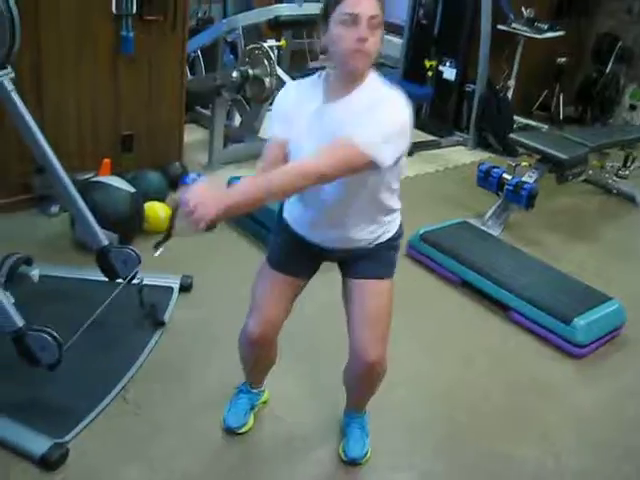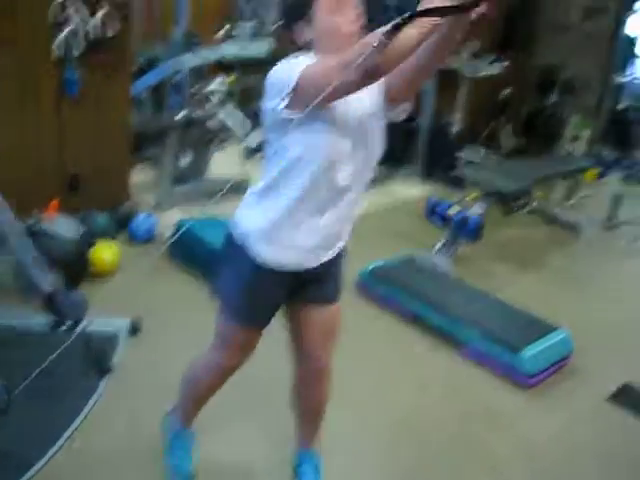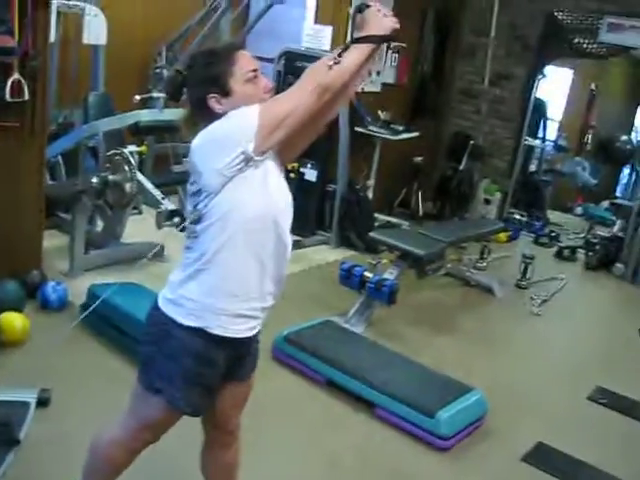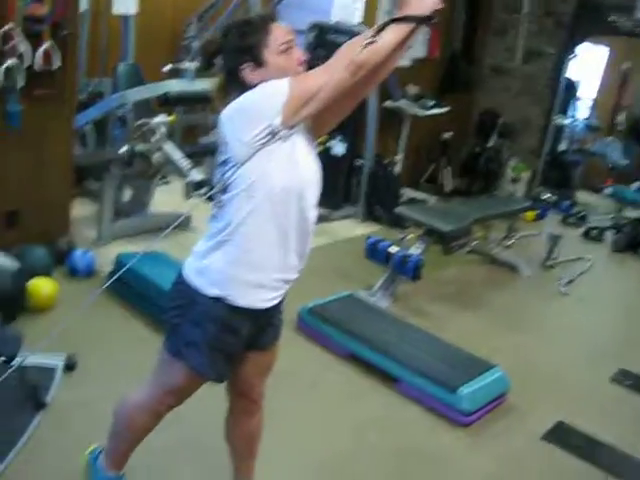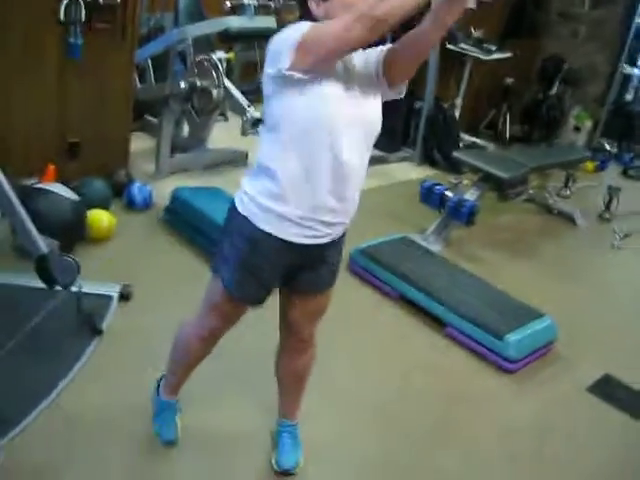
dt=0.4s
person 1, frame 1
left shoulder: (391, 109)
right shoulder: (294, 94)
left elbow: (316, 172)
right elbow: (268, 170)
left wrist: (226, 198)
right wrist: (226, 199)
left hip: (369, 241)
right hip: (301, 228)
left knee: (370, 357)
right knee: (258, 330)
left ankle: (355, 415)
right ankle: (252, 389)
person 1, frame 2
left shoulder: (375, 88)
right shoulder: (289, 76)
left elbow: (417, 70)
right elbow: (363, 67)
left hip: (321, 255)
right hip: (263, 250)
left knee: (315, 366)
right knee: (225, 359)
right ankle: (179, 425)
person 1, frame 3
left shoulder: (263, 148)
right shoulder: (220, 140)
left elbow: (324, 103)
right elbow: (315, 90)
left wrist: (370, 41)
left hip: (239, 329)
right hip: (192, 327)
left knee: (224, 431)
right knee: (141, 429)
person 1, frame 4
left shoulder: (294, 123)
right shoulder: (249, 112)
left elbow: (361, 80)
right elbow: (350, 66)
left hip: (264, 298)
right hip: (218, 296)
left knee: (249, 398)
right knee: (164, 394)
person 1, frame 5
left shoulder: (372, 67)
right shoulder: (291, 44)
left elbow: (420, 39)
left hip: (325, 236)
right hip: (264, 225)
left knee: (300, 336)
right knee: (212, 321)
left ankle: (287, 424)
right ankle: (166, 392)
